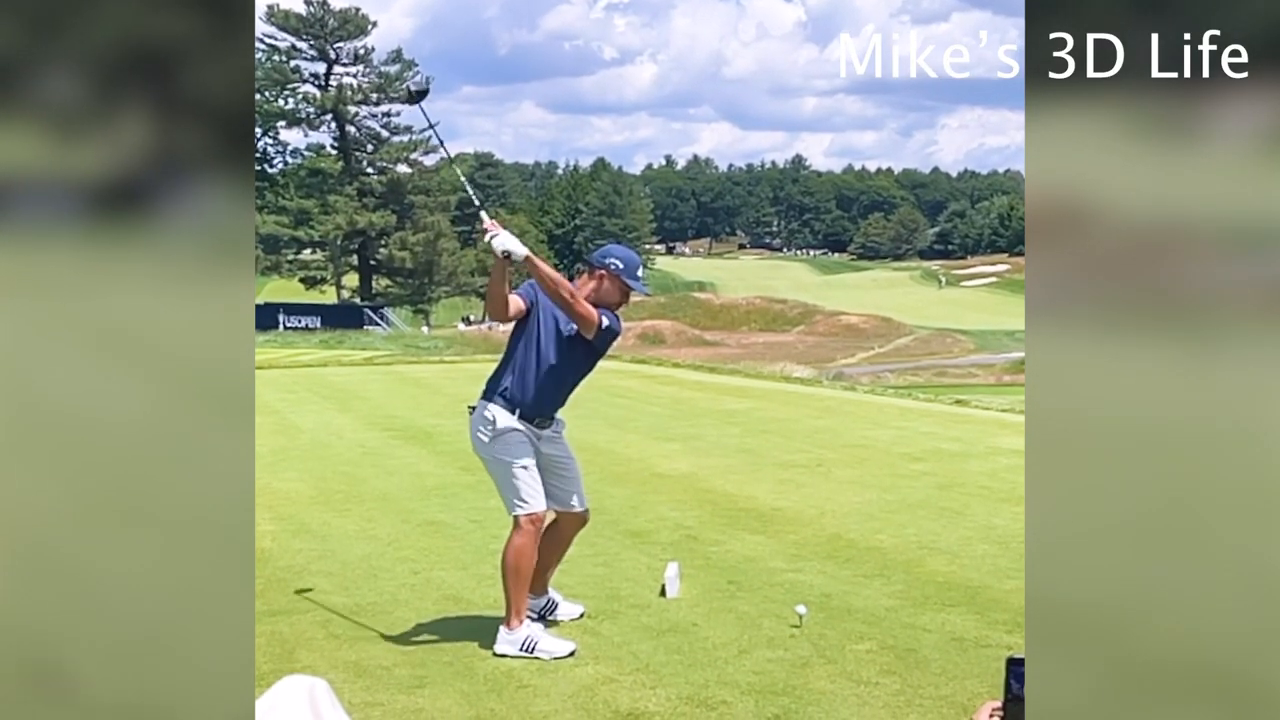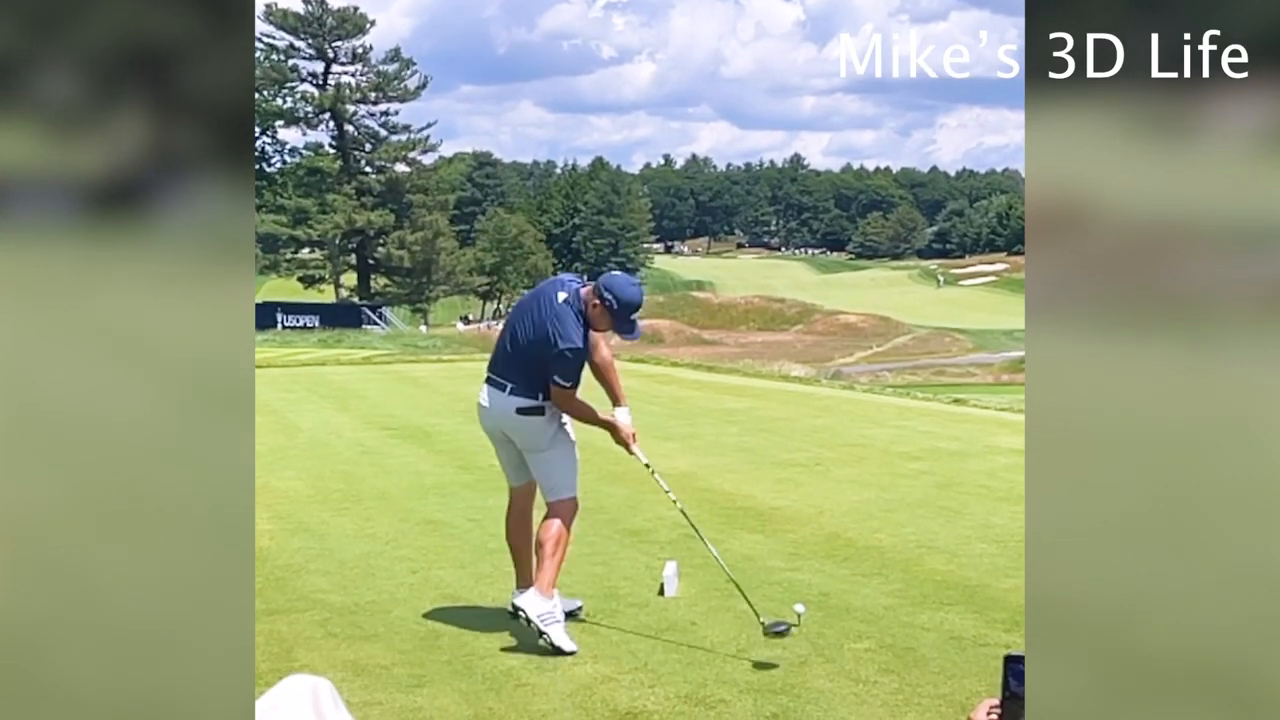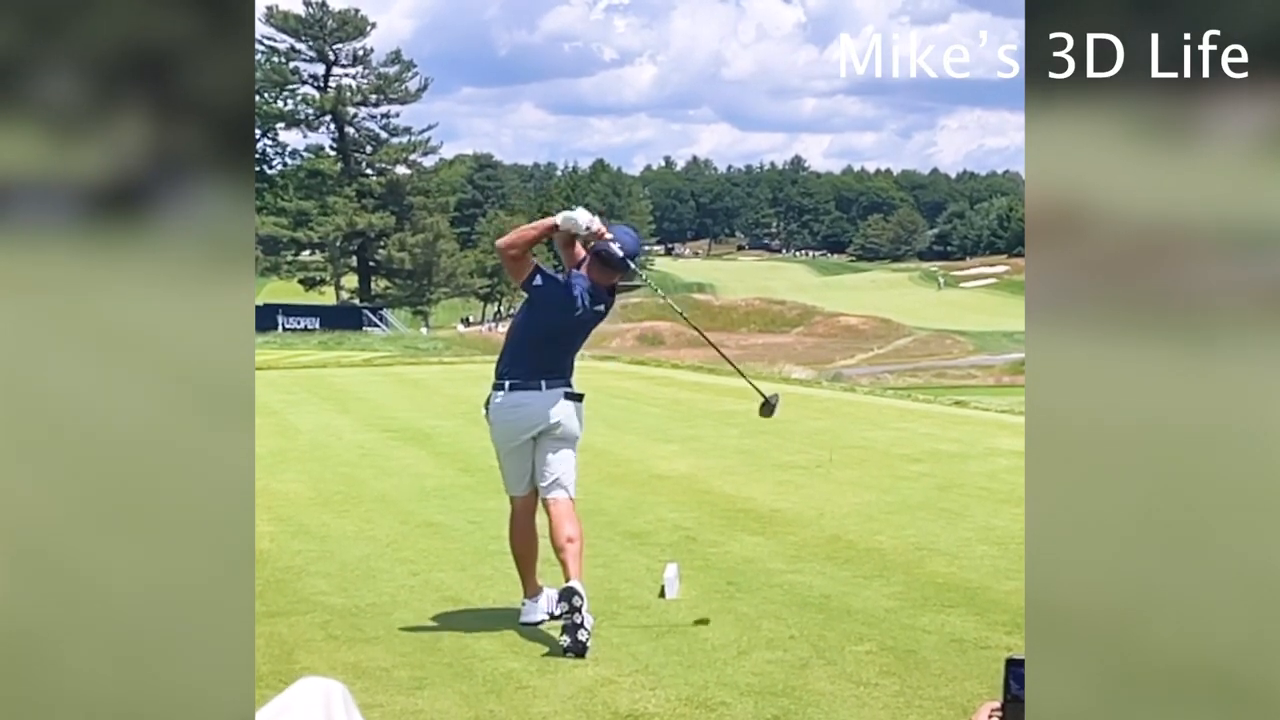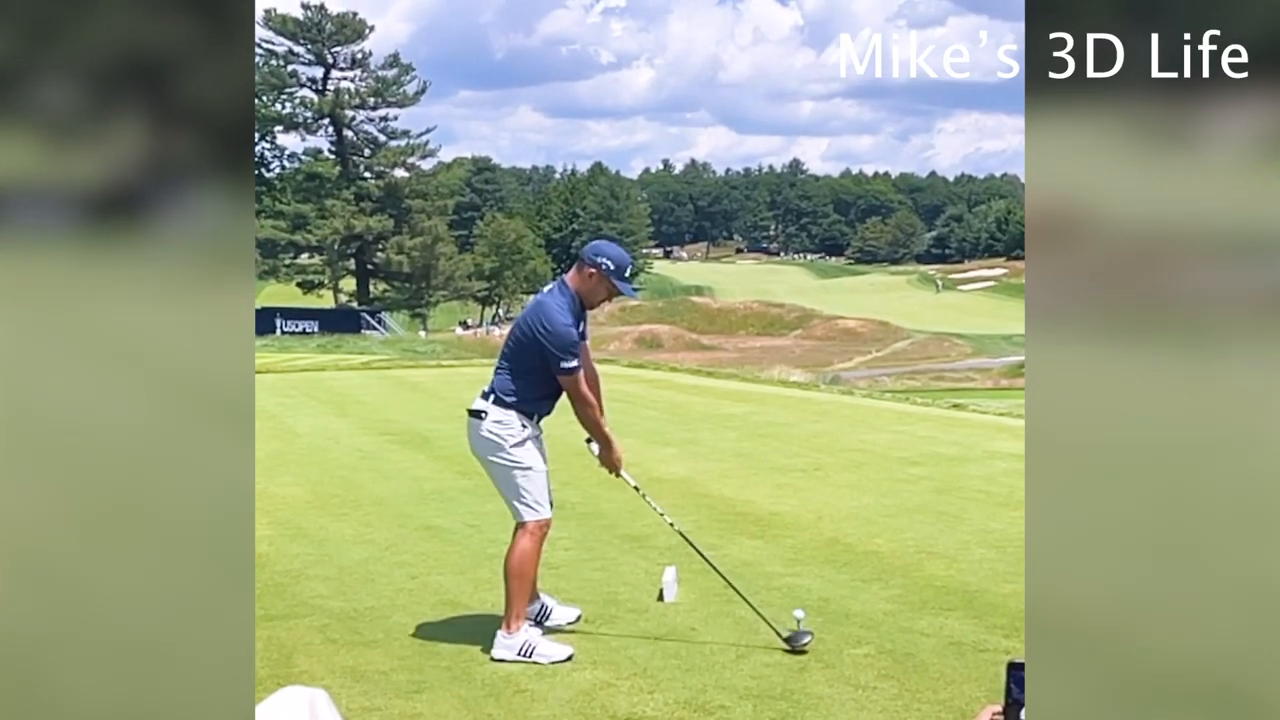
dt=0.4s
person 1, frame 1
left shoulder: (608, 325)
right shoulder: (538, 294)
left elbow: (571, 305)
right elbow: (498, 311)
left wrist: (527, 257)
right wrist: (502, 259)
left hip: (545, 428)
right hip: (501, 422)
left knee: (573, 514)
right knee: (531, 517)
left ankle: (536, 597)
right ankle: (514, 630)
person 1, frame 2
left shoulder: (566, 283)
right shoulder: (564, 341)
left elbow: (599, 352)
right elbow: (563, 403)
left wrist: (621, 407)
right wrist: (610, 424)
left hip: (494, 402)
right hip: (534, 414)
left knee: (520, 495)
right knee: (562, 505)
left ankle: (527, 591)
right ankle: (541, 598)
person 1, frame 3
left shoulder: (554, 291)
right shoulder: (602, 299)
left elbow: (505, 248)
right elbow: (579, 248)
left wrist: (556, 223)
right wrist: (585, 228)
left hip: (510, 404)
right hip: (558, 405)
left knee: (522, 504)
right knee: (559, 501)
left ankle: (533, 599)
right ankle: (572, 591)
person 1, frame 4
left shoulder: (570, 304)
right shoulder: (555, 318)
left elbow: (587, 370)
right elbow: (579, 395)
left wrist: (603, 433)
right wrist: (607, 442)
left hip: (518, 423)
right hip: (504, 425)
left knee: (537, 512)
right knee: (534, 521)
left ankle: (531, 602)
right ankle: (512, 634)
